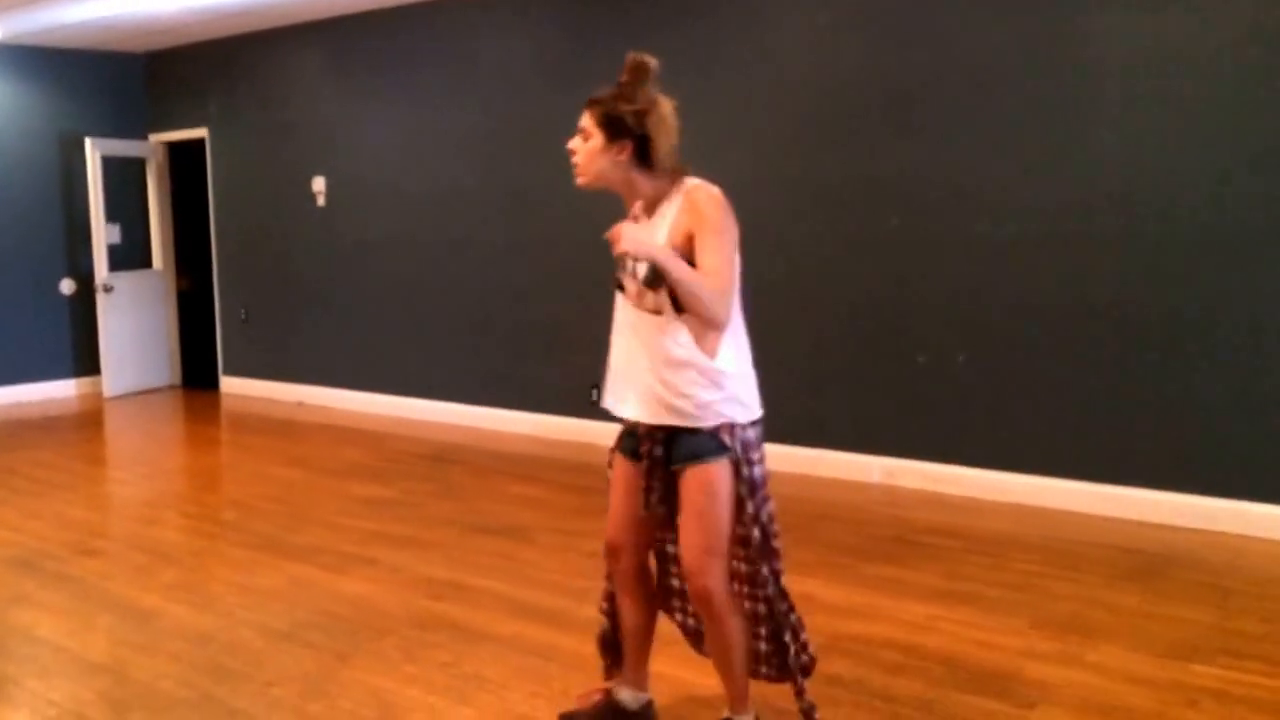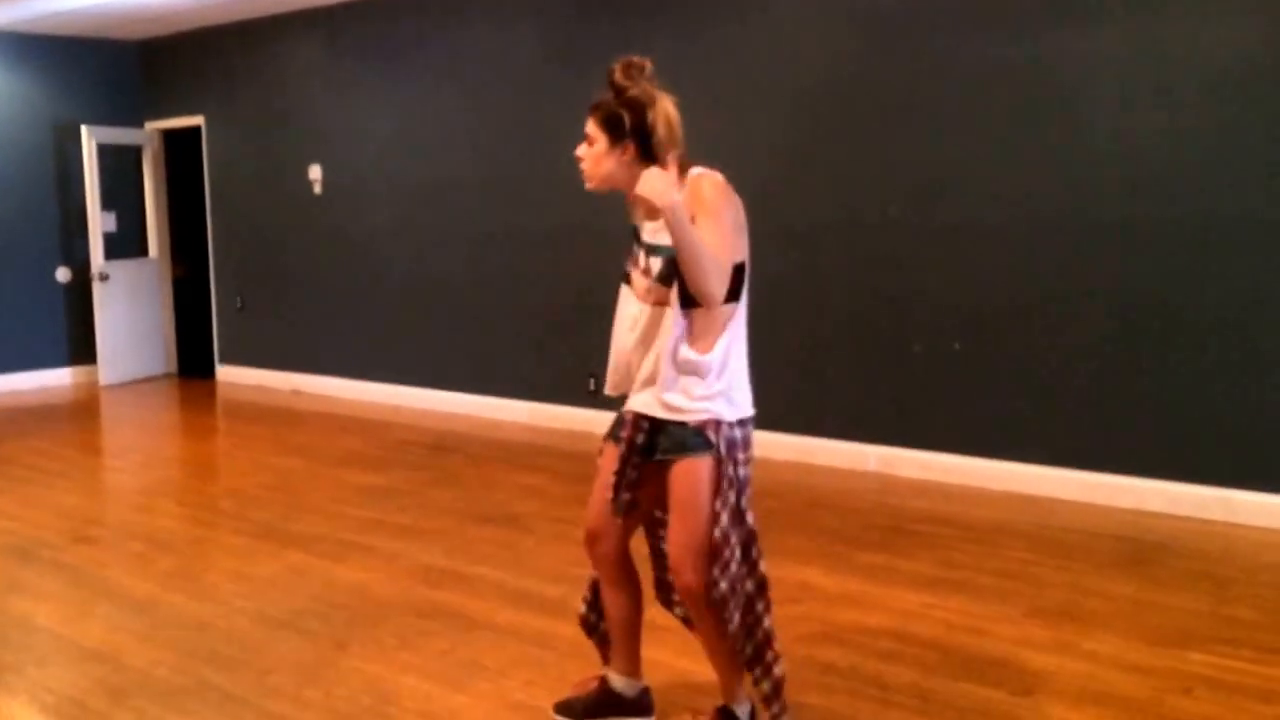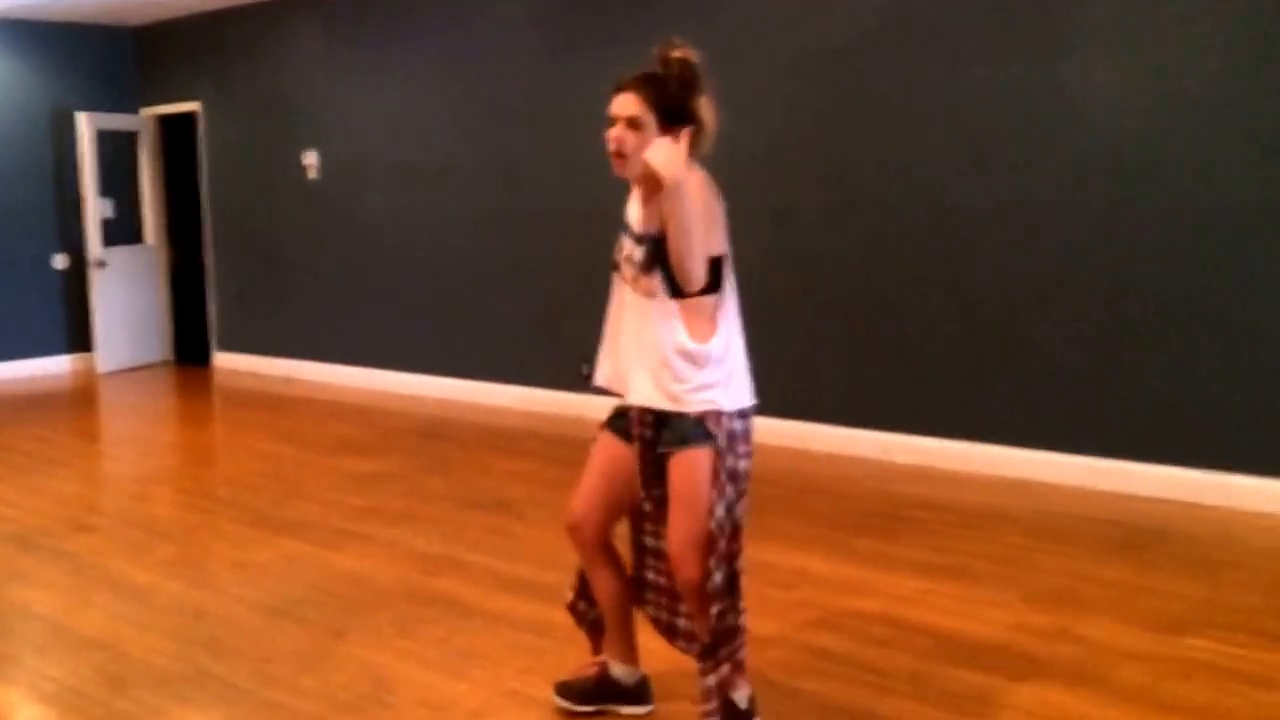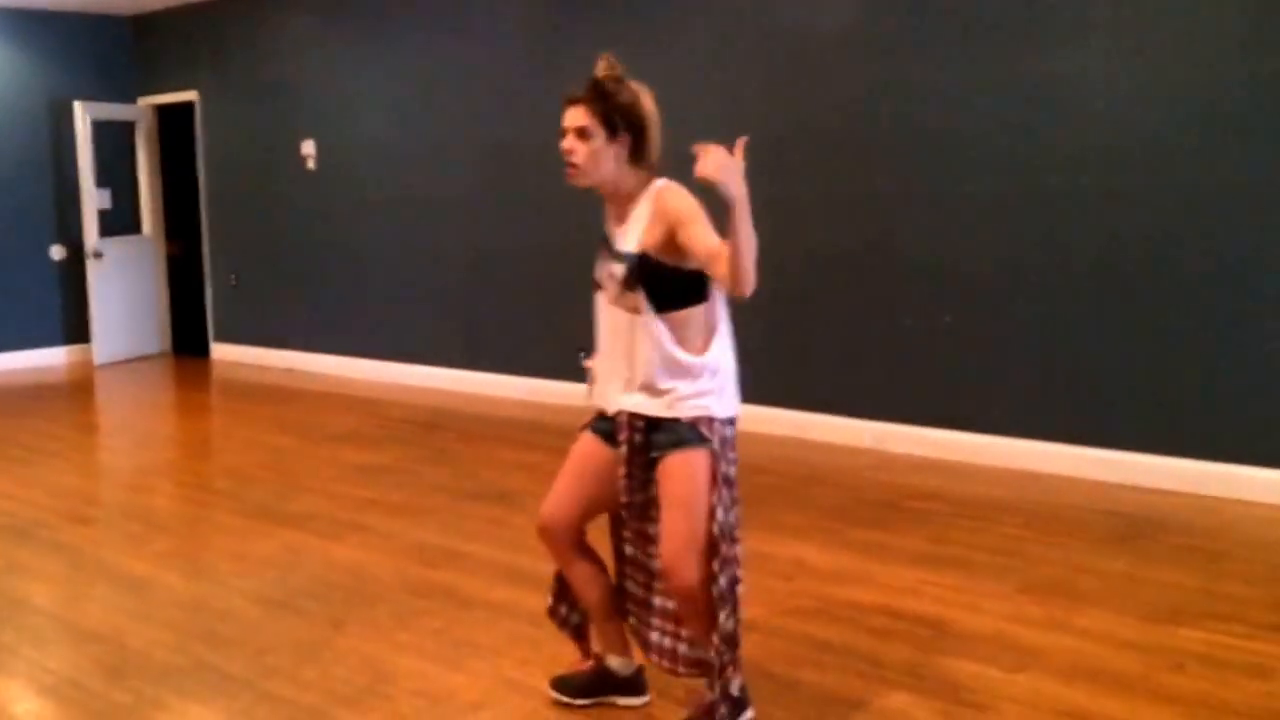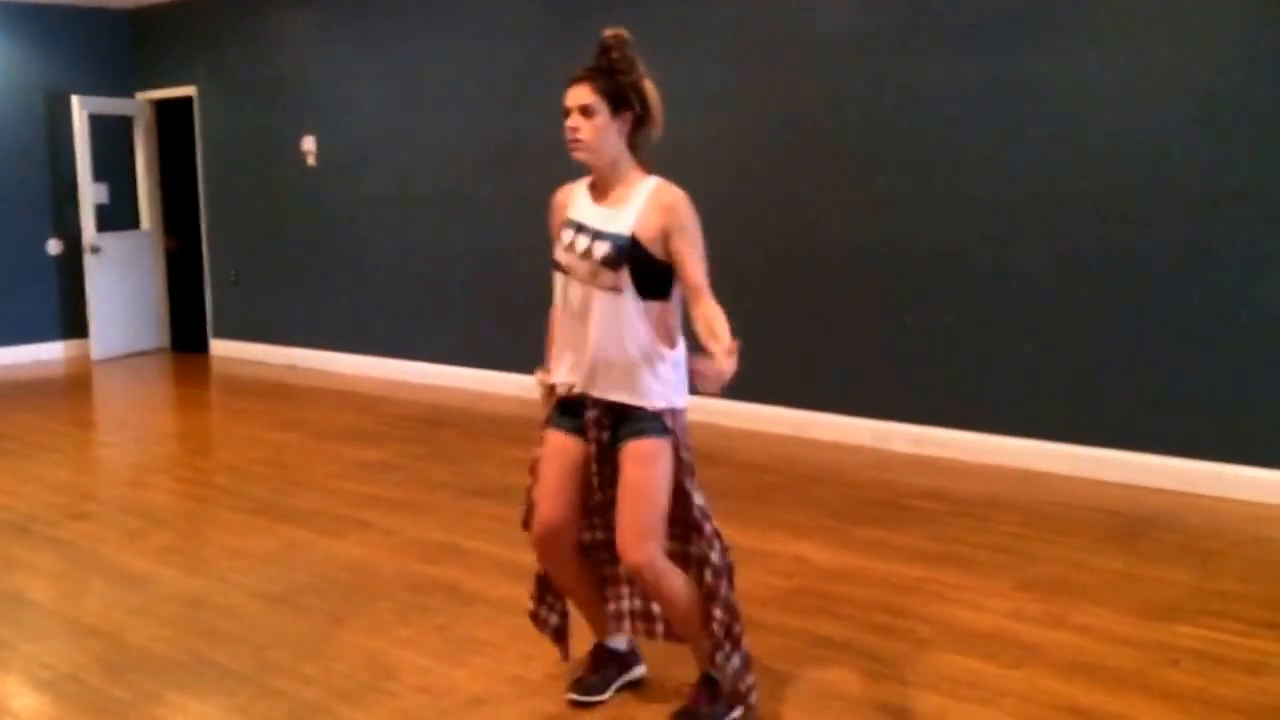
dt=0.3s
person 1, frame 1
left shoulder: (700, 202)
right shoulder: (636, 211)
left elbow: (715, 311)
left wrist: (657, 255)
left hip: (712, 419)
right hip: (647, 414)
left knee: (706, 577)
right knee: (622, 553)
person 1, frame 2
left shoulder: (707, 191)
right shoulder: (648, 200)
left elbow: (711, 293)
left wrist: (672, 212)
left hip: (704, 414)
right hip: (644, 406)
left knee: (692, 573)
right knee: (602, 539)
person 1, frame 3
left shoulder: (690, 187)
right shoulder: (636, 194)
left elbow: (690, 276)
left wrist: (675, 174)
left hip: (705, 408)
right hip: (642, 401)
left knee: (690, 565)
right knee: (585, 525)
person 1, frame 4
left shoulder: (671, 202)
right shoulder: (613, 204)
left elbow: (737, 282)
left wrist: (736, 197)
left hip: (691, 413)
right hip: (624, 407)
left knee: (684, 570)
right knee: (556, 523)
right ankle: (617, 663)
person 1, frame 5
left shoulder: (666, 204)
right shoulder: (564, 201)
left elbow: (699, 295)
left wrist: (722, 351)
right wrist: (550, 368)
left hip: (648, 403)
right hip: (577, 395)
left knee: (640, 555)
right knee: (548, 531)
right ankle: (615, 647)
